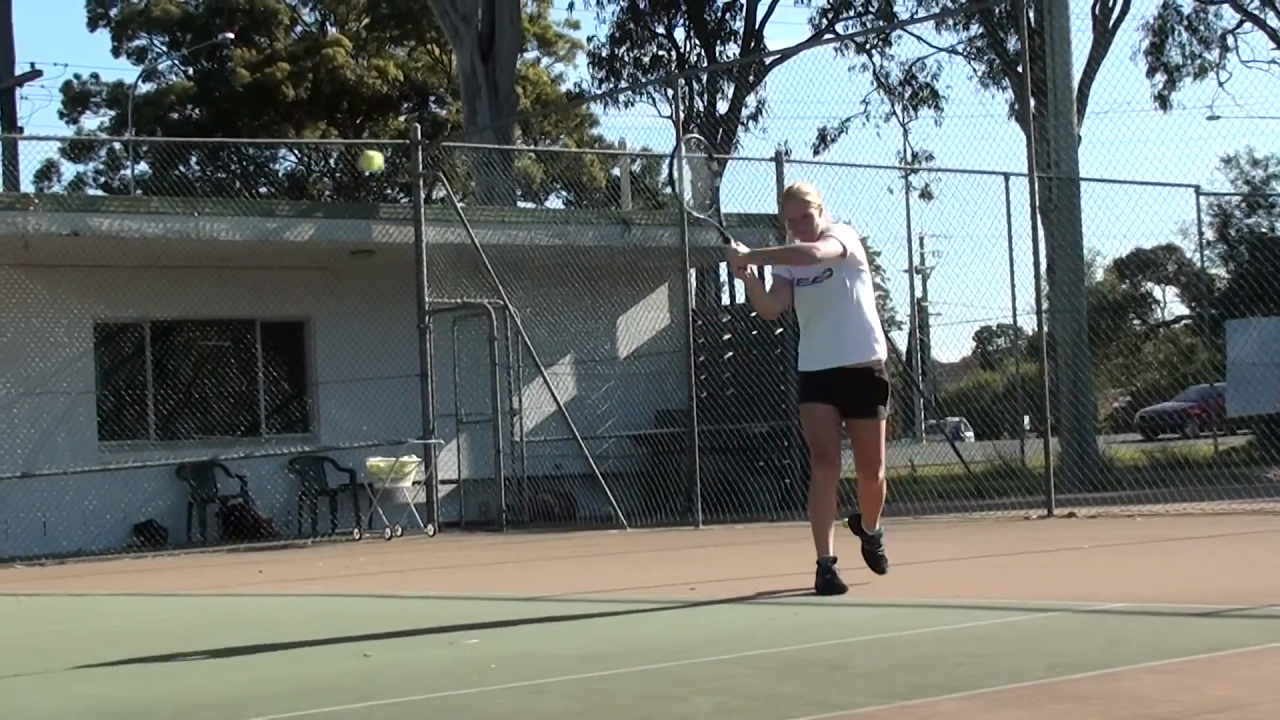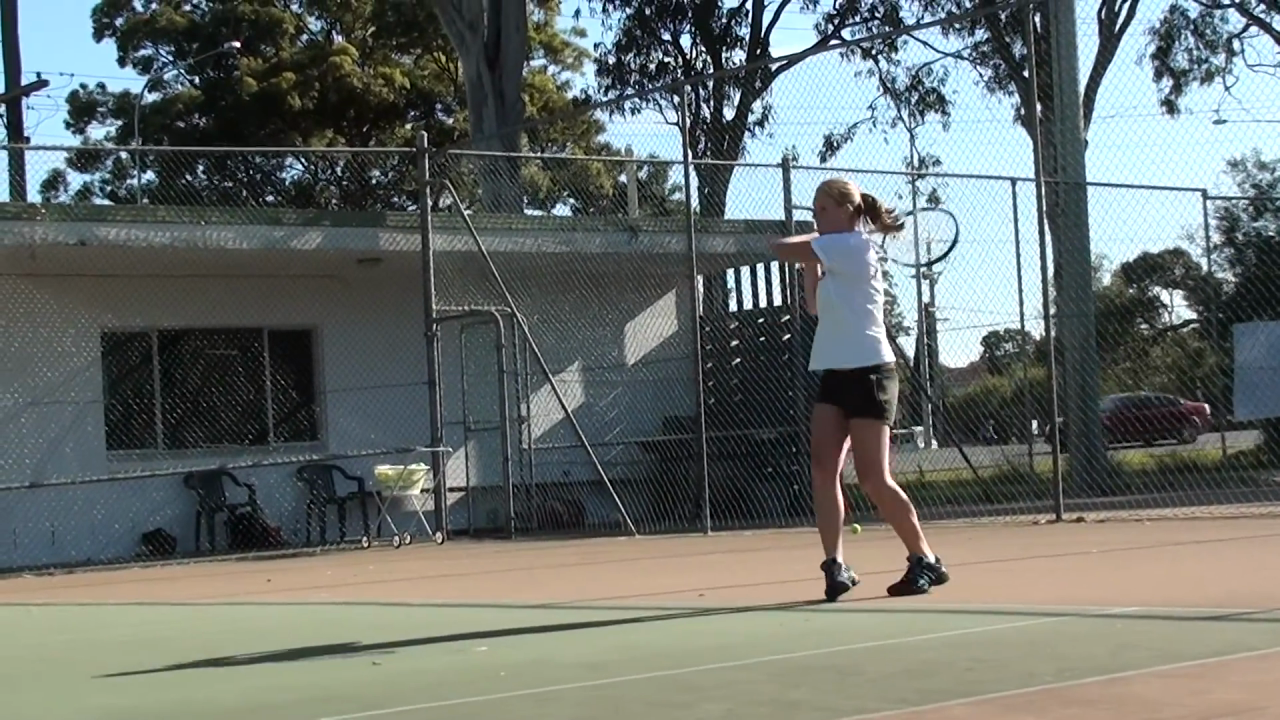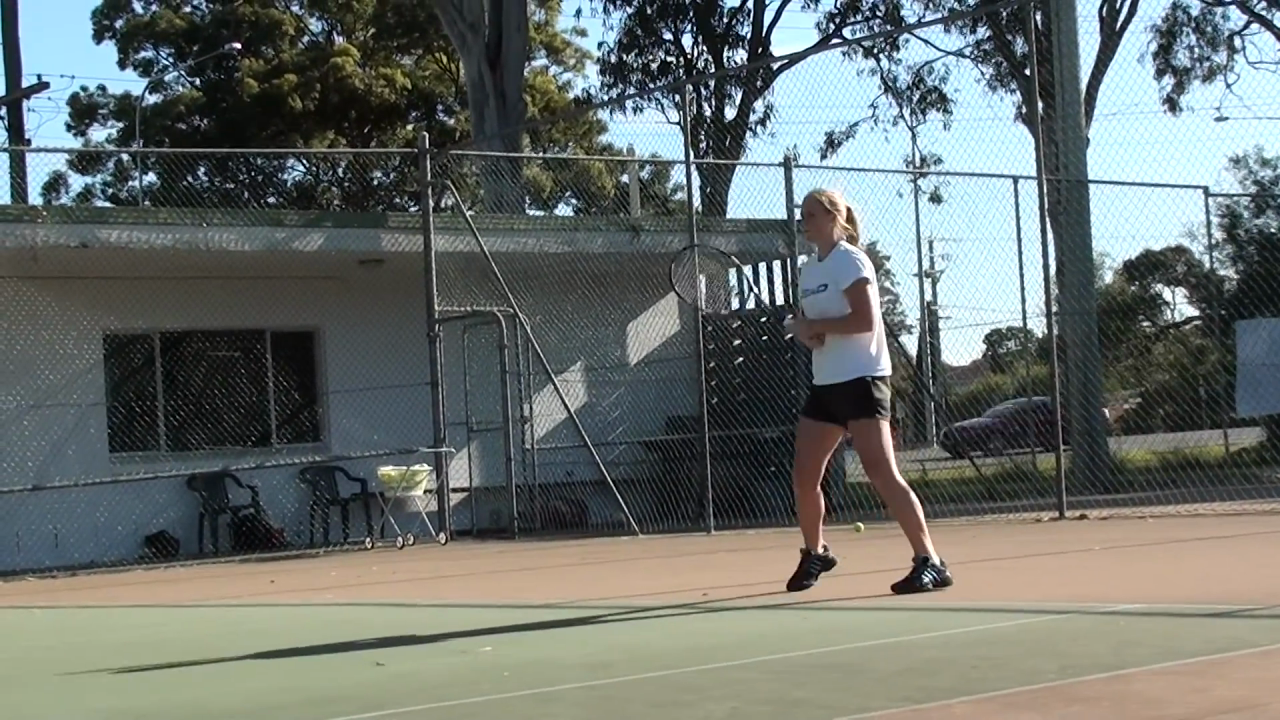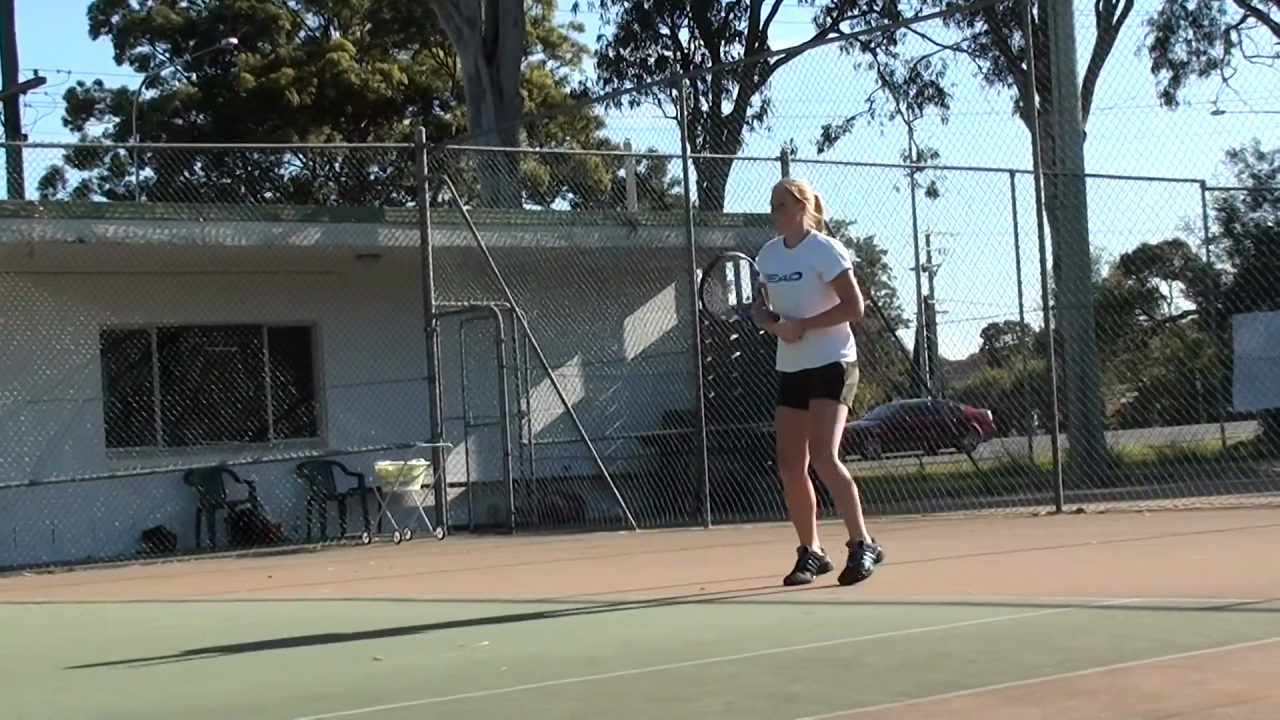
dt=0.4s
person 1, frame 1
left shoulder: (844, 237)
right shoulder: (786, 265)
left elbow: (812, 253)
right elbow: (769, 309)
left wrist: (757, 254)
right wrist: (747, 272)
left hip: (864, 370)
right hip: (817, 373)
left knee: (871, 470)
right knee: (826, 467)
left ankle: (869, 530)
right ankle: (826, 564)
person 1, frame 2
left shoulder: (847, 245)
right shoulder: (839, 249)
left elbow: (781, 247)
right elbow: (816, 305)
left wrist: (812, 241)
right wrist: (814, 248)
left hip: (866, 372)
right hip: (834, 374)
left knee: (873, 478)
right knee: (825, 470)
left ankle: (926, 561)
right ankle: (836, 566)
person 1, frame 3
left shoulder: (850, 261)
right shoulder: (808, 268)
left elbow: (866, 320)
left wrist: (813, 327)
right wrist: (805, 332)
left hip: (862, 380)
right hip: (824, 385)
left knee: (883, 474)
right knee: (804, 477)
left ankle: (929, 562)
right ankle: (815, 555)
person 1, frame 4
left shoulder: (827, 249)
right shoulder: (768, 254)
left elbow: (855, 305)
right elbow: (763, 305)
left wrist: (803, 324)
right wrist: (771, 321)
left hip: (831, 365)
right hip: (791, 370)
left knee: (823, 458)
right knee: (791, 465)
left ankle: (862, 545)
right ankle: (811, 553)
